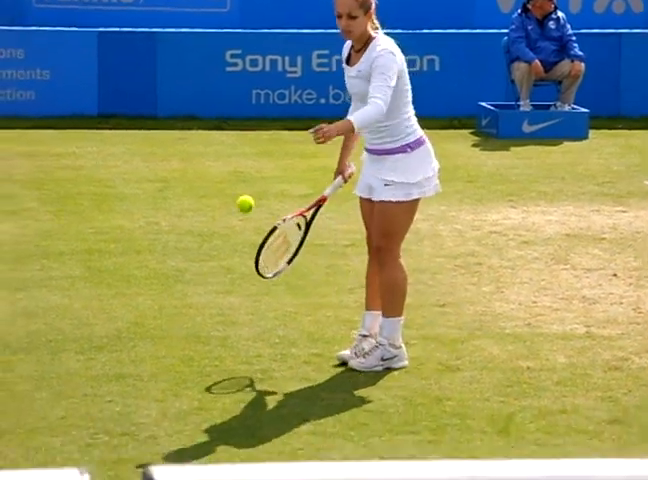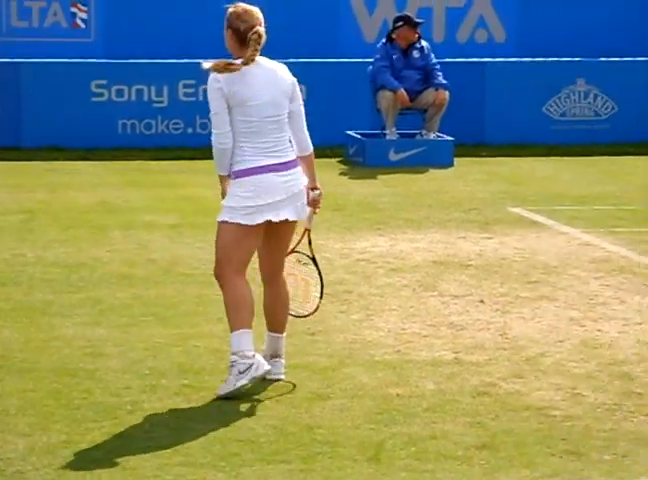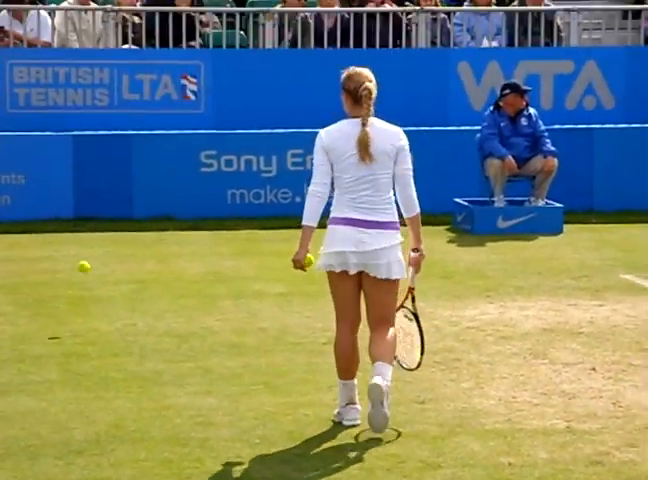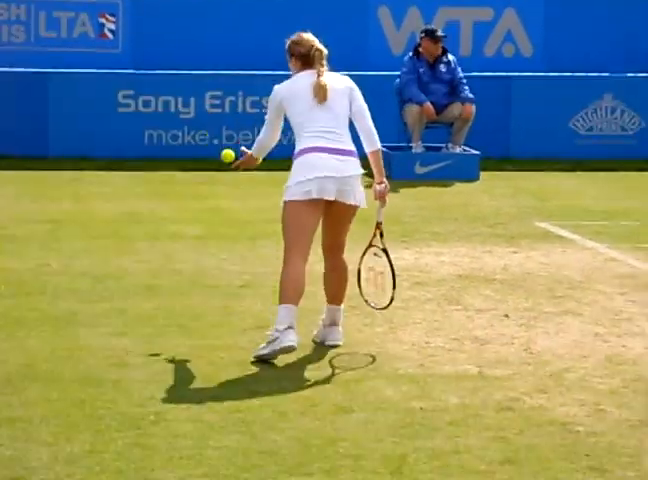
dt=0.7s
person 1, frame 1
left shoulder: (384, 53)
right shoulder: (348, 50)
left elbow: (377, 108)
left wrist: (339, 129)
right wrist: (344, 157)
left hip: (404, 160)
right hip: (377, 161)
left knee: (386, 253)
right knee: (376, 250)
left ankle: (392, 347)
right ankle: (370, 337)
person 1, frame 2
left shoulder: (220, 79)
right shoulder: (283, 73)
left elbow: (222, 140)
right elbow: (300, 134)
left wrist: (224, 182)
right wrist: (312, 182)
left hip: (250, 186)
right hip: (289, 183)
left knee: (229, 274)
right knee: (273, 273)
left ankle: (247, 358)
right ankle: (274, 357)
person 1, frame 3
left shoulder: (327, 136)
right shoulder: (396, 136)
left elbow: (317, 192)
right elbow: (407, 194)
left wrist: (304, 244)
right wrist: (417, 244)
left hip: (343, 237)
right hip: (383, 239)
left knee: (346, 325)
right knee: (382, 325)
left ankle: (348, 404)
right ankle: (379, 380)
person 1, frame 4
left shoulder: (282, 90)
right shoulder: (345, 83)
left elbow: (268, 138)
right elbow: (369, 134)
left wrist: (251, 158)
right wrist: (380, 178)
left hip: (310, 168)
right hip: (347, 169)
left knee: (295, 255)
right knee: (335, 254)
left ankle: (283, 331)
right ankle: (331, 327)
